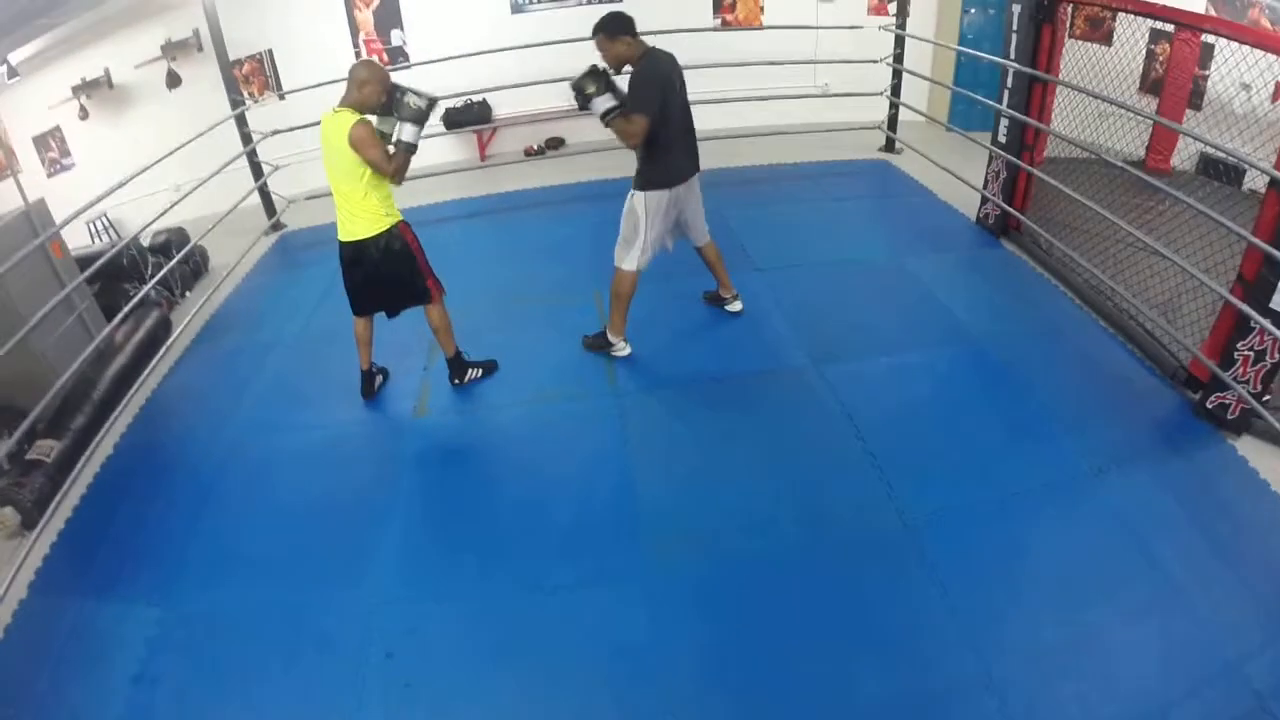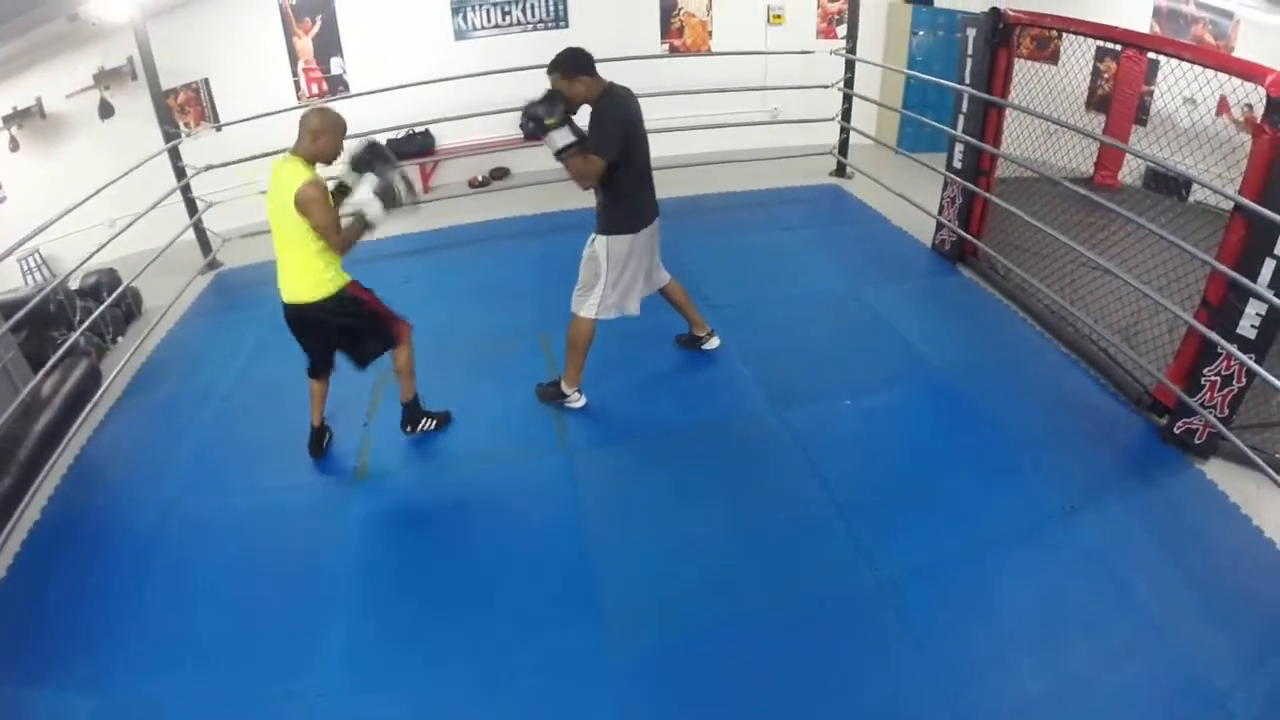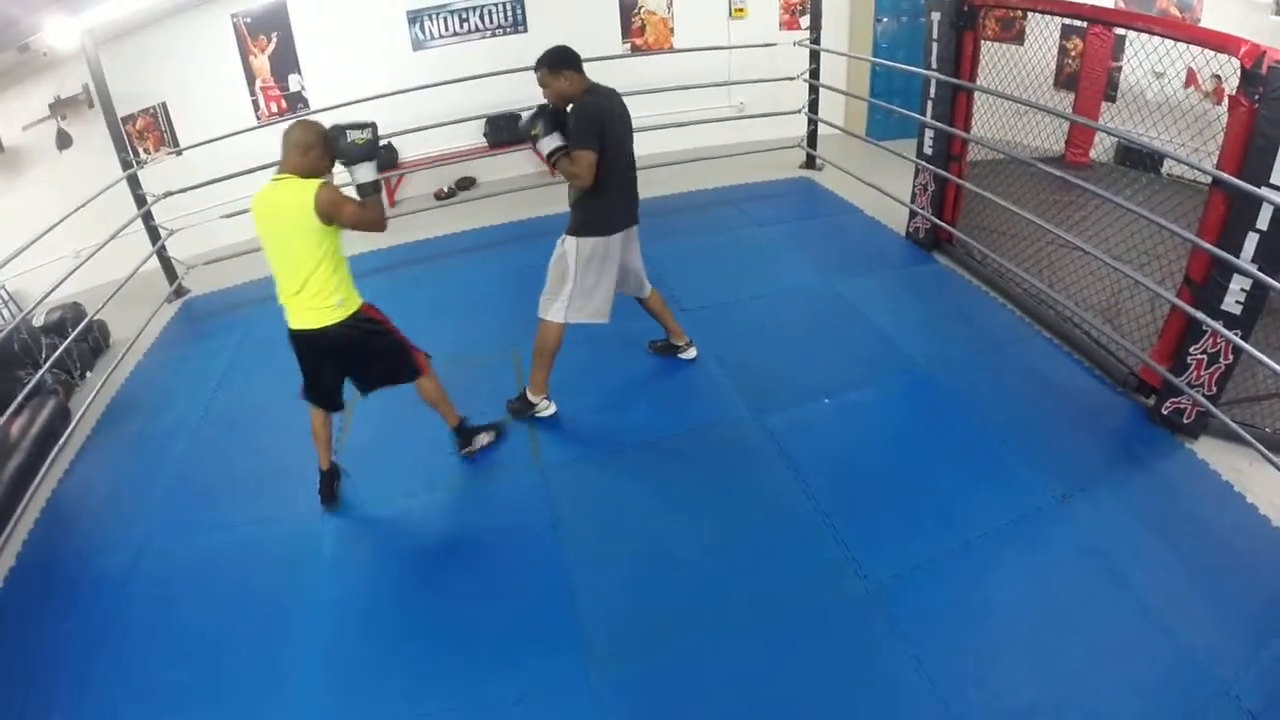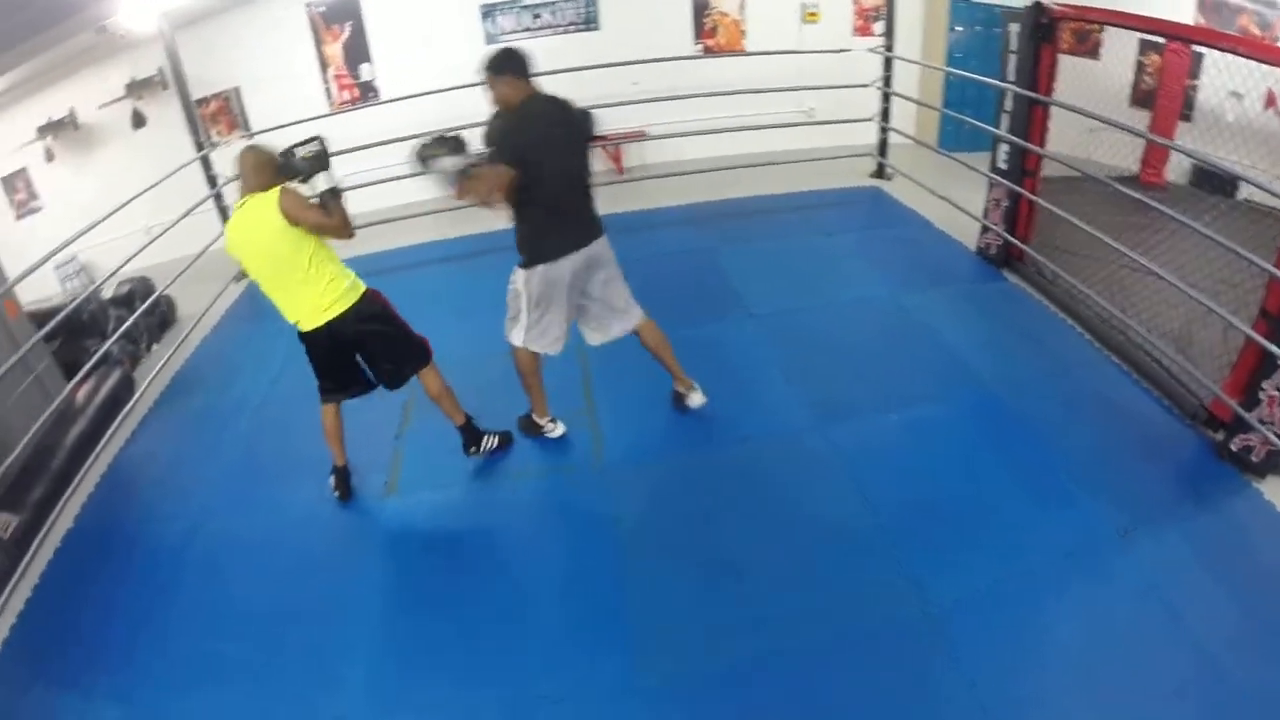
dt=1s
person 1, frame 1
left shoulder: (645, 75)
right shoulder: (663, 59)
left elbow: (633, 136)
left wrist: (601, 102)
right wrist: (612, 96)
left hip: (657, 181)
right hip: (685, 171)
left knee: (627, 258)
right knee: (699, 236)
left ankle: (615, 337)
right ankle: (729, 294)
person 1, frame 2
left shoulder: (608, 113)
right shoulder: (619, 96)
left elbow: (586, 176)
left wrist: (555, 130)
right wrist: (559, 128)
left hip: (619, 225)
right hip: (643, 213)
left knee: (586, 303)
right knee: (658, 276)
left ankle: (569, 388)
right ankle: (703, 333)
person 1, frame 3
left shoulder: (584, 112)
right shoulder: (610, 98)
left elbow: (582, 176)
left wrist: (547, 141)
right wrist: (559, 131)
left hip: (592, 228)
right hip: (623, 219)
left knee: (553, 309)
right knee: (638, 285)
left ankle: (537, 397)
right ankle: (680, 341)
person 1, frame 4
left shoulder: (514, 127)
right shoulder: (570, 114)
left elbow: (489, 192)
left wrist: (465, 173)
left hip: (544, 255)
right hip: (589, 241)
left knee: (522, 339)
right knee: (630, 318)
left ankle: (542, 420)
right ankle: (686, 389)
person 2, frame 1
left shoulder: (329, 121)
right shoulder: (358, 127)
right elbow: (396, 174)
left wrist: (388, 114)
right wrist: (410, 125)
left hip: (349, 238)
right hip: (381, 232)
left knee: (363, 310)
right knee: (432, 295)
left ankle: (368, 378)
right ankle: (458, 368)
person 2, frame 2
left shoulder: (280, 169)
right shoulder: (308, 185)
right elbow: (338, 244)
left wrist: (361, 185)
right wrist: (373, 209)
left hip: (293, 299)
right hip: (327, 294)
left knee: (319, 364)
right knee: (401, 335)
left ankle: (318, 434)
right ankle: (413, 416)
person 2, frame 3
left shoulder: (260, 203)
right shoulder: (320, 194)
right elbow: (376, 222)
right wrist: (366, 170)
left hip: (300, 329)
right hip: (344, 319)
left knee: (321, 403)
right knee: (419, 368)
left ankle: (328, 479)
right ankle: (464, 436)
person 2, frame 4
left shoulder: (232, 235)
right shoulder: (282, 199)
right elbow: (342, 229)
right wrist: (327, 188)
left hip: (312, 328)
right hip: (351, 305)
left knee: (330, 397)
right knee: (421, 361)
left ankle: (341, 476)
right ankle: (472, 436)
